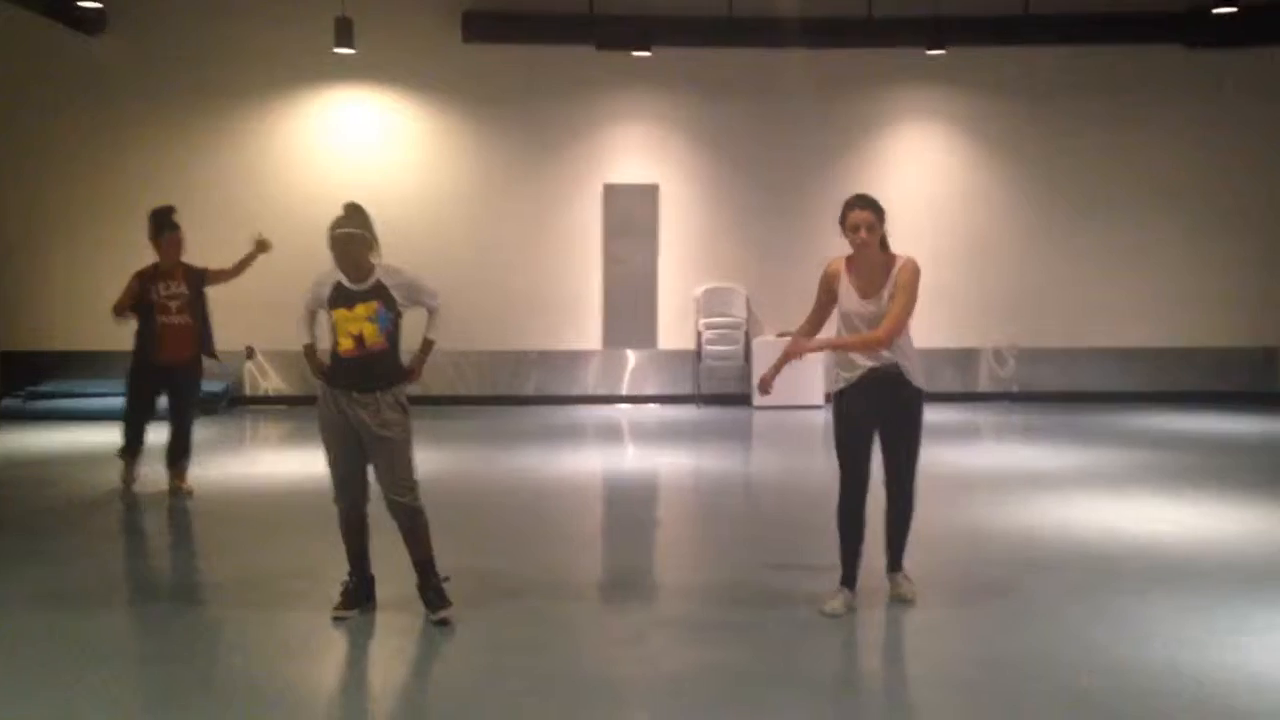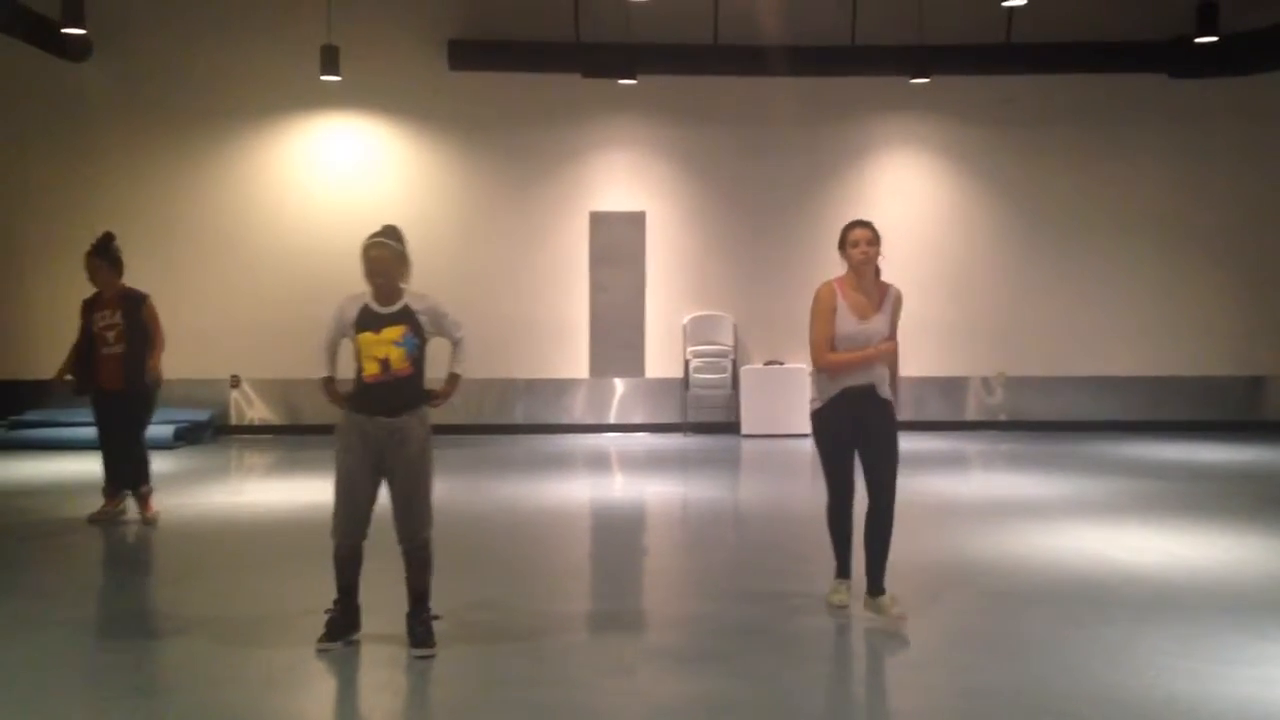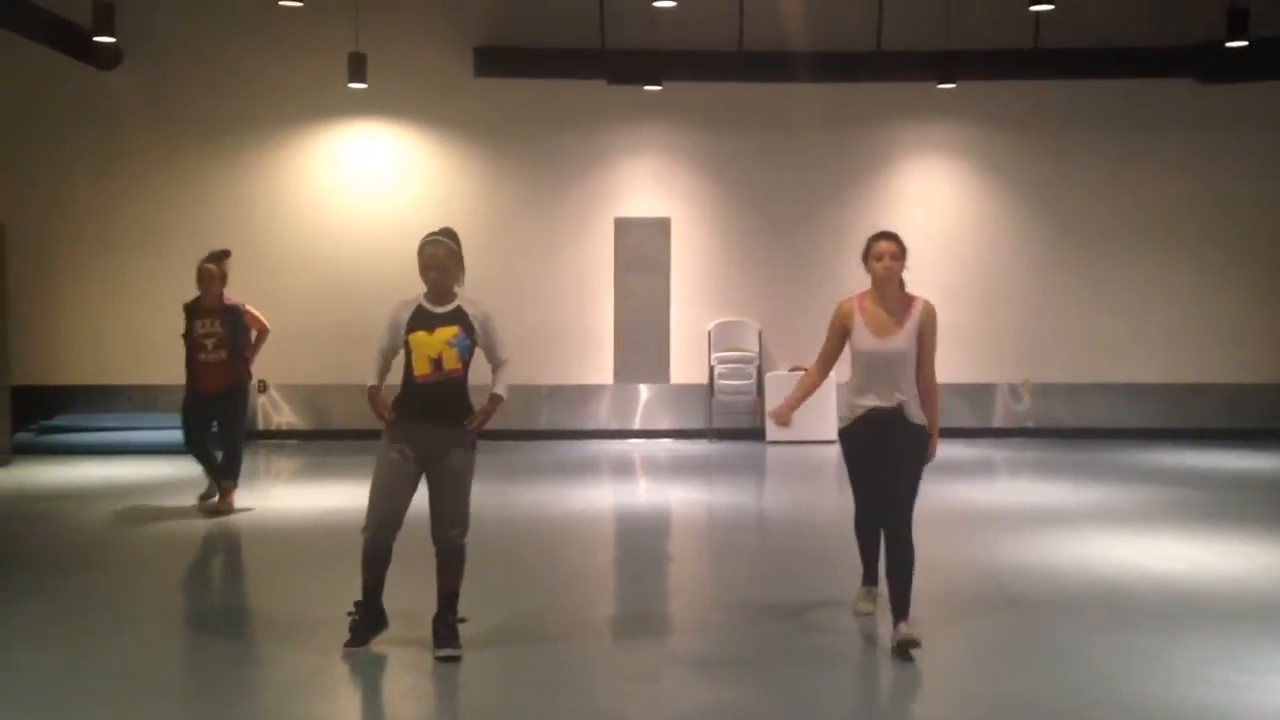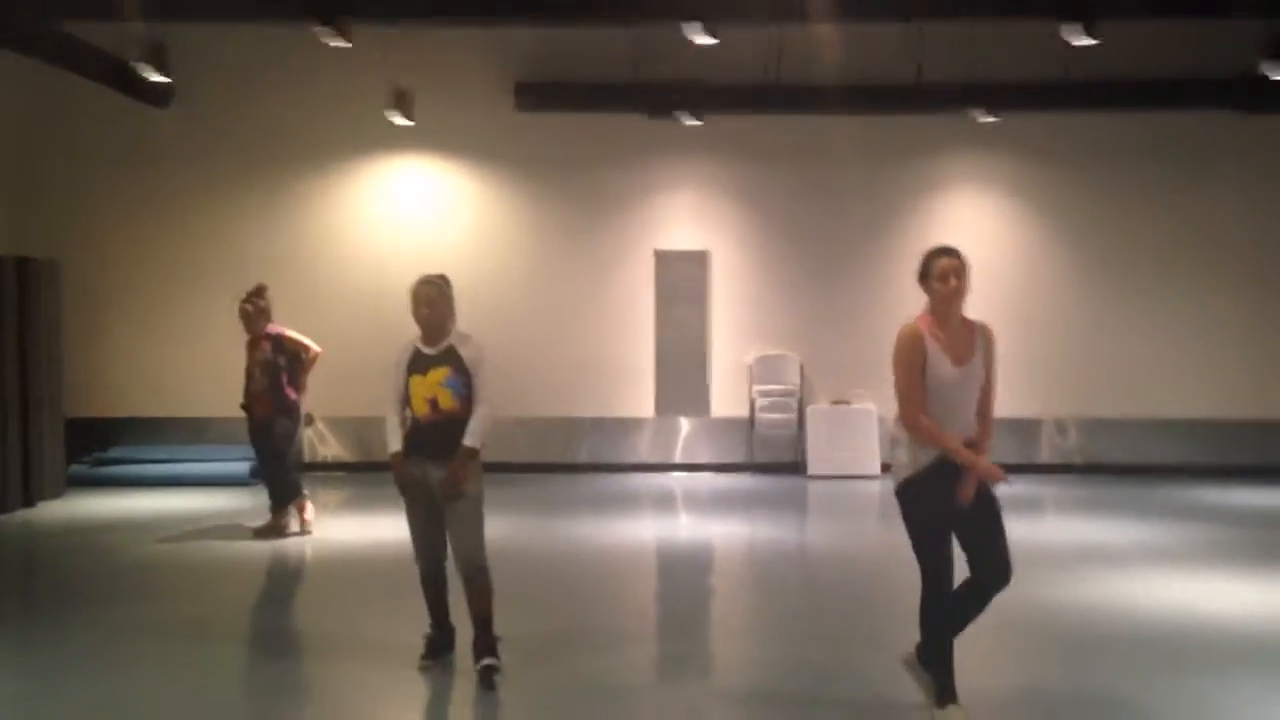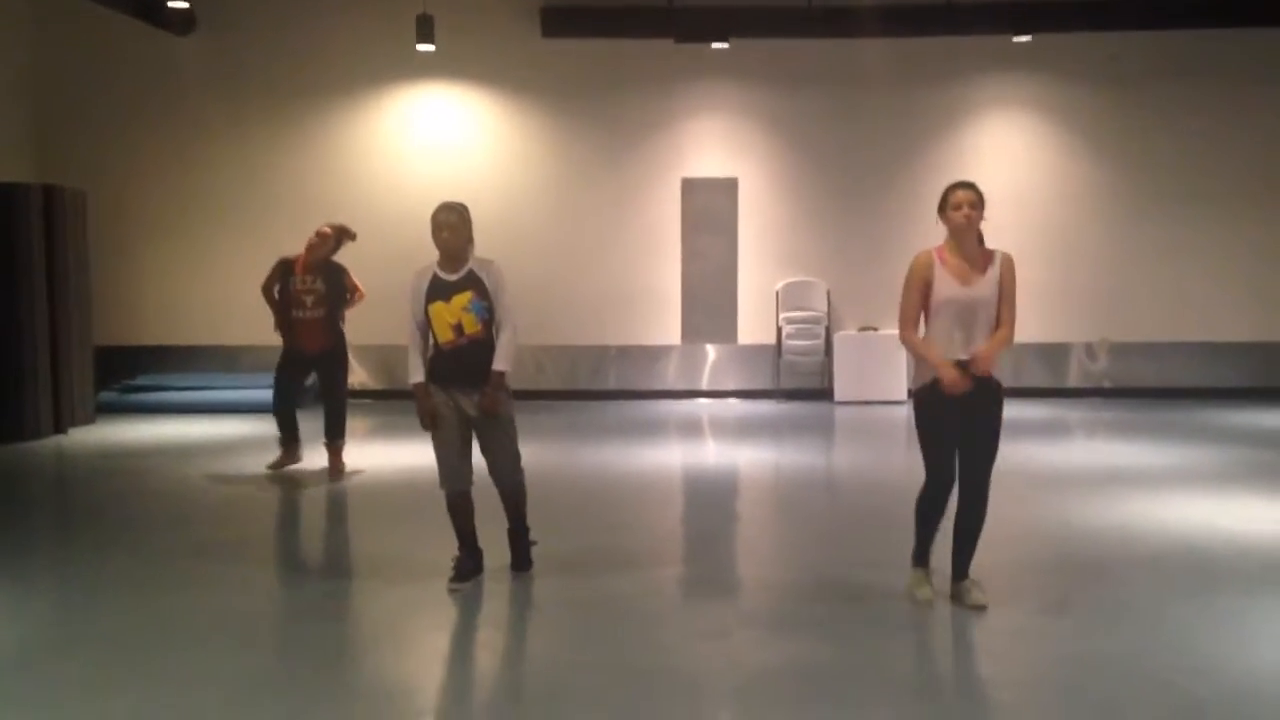
dt=1s
person 1, frame 1
left shoulder: (906, 269)
right shoulder: (834, 272)
left elbow: (886, 334)
right elbow: (812, 324)
left wrist: (822, 345)
right wrist: (775, 368)
left hip: (901, 385)
right hip: (854, 387)
left knee: (901, 486)
right knee: (853, 488)
left ankle: (896, 570)
right ankle: (847, 584)
person 1, frame 2
left shoulder: (892, 296)
right shoulder: (828, 294)
right elbow: (821, 359)
left wrist: (893, 384)
right wrist: (873, 354)
left hip: (876, 403)
right hip: (833, 405)
left knee: (883, 496)
right knee: (840, 496)
left ankle: (877, 590)
right ankle: (842, 577)
person 1, frame 3
left shoulder: (922, 312)
right shoulder: (848, 311)
left elbow: (926, 378)
right elbow: (821, 367)
left wrist: (934, 431)
right wrist: (788, 404)
left hip: (906, 425)
right hip: (860, 424)
left knee: (899, 521)
right knee: (868, 512)
left ankle: (901, 621)
right ankle: (869, 583)
person 1, frame 4
left shoulder: (982, 335)
right shoulder: (913, 336)
left elbow: (984, 413)
right elbow: (912, 418)
left wrist: (973, 471)
right wrist: (972, 460)
left hip: (965, 467)
right hip: (921, 473)
left knee: (995, 571)
right knee: (937, 583)
left ankle: (925, 654)
person 1, frame 5
left shoulder: (1002, 264)
right shoulder: (926, 263)
left elbow: (1005, 328)
right elbow: (908, 331)
left wrist: (988, 351)
right wrist: (940, 365)
left hip: (983, 385)
right hip: (936, 383)
left knee: (977, 485)
right knee: (940, 478)
left ankle: (961, 576)
right ankle: (920, 566)
person 2, frame 1
left shoulder: (397, 281)
right shoulder: (324, 286)
left elbow: (435, 305)
right elbow: (307, 315)
left wrist: (422, 355)
right wrist: (312, 357)
left hip: (384, 400)
right hip: (336, 401)
left knee: (402, 494)
right knee: (348, 498)
left ankle: (430, 583)
right ankle: (359, 584)
person 2, frame 2
left shoulder: (424, 309)
right shoulder: (350, 310)
left elbow: (458, 337)
right elbow: (330, 344)
left wrist: (451, 383)
right wrist: (329, 384)
left hip: (408, 426)
right hip: (359, 426)
left knee: (414, 528)
right knee: (348, 526)
left ankle: (420, 619)
right ankle: (345, 612)
person 2, frame 3
left shoulder: (475, 315)
right shoulder: (404, 312)
left elbow: (501, 363)
right elbow: (382, 357)
left wrist: (493, 403)
right wrist: (375, 393)
left hip: (454, 433)
right hip: (405, 429)
left knee: (451, 531)
right knee: (379, 522)
left ankle: (446, 622)
right ankle: (369, 611)
person 2, frame 4
left shoulder: (467, 348)
right shoulder: (406, 354)
left elbow: (480, 409)
right elbow: (396, 410)
left wrist: (463, 458)
right wrist: (397, 458)
left hip: (458, 463)
right hip: (417, 463)
left knee: (470, 553)
right knee: (428, 557)
left ankle: (485, 642)
right ankle: (440, 635)
person 2, frame 5
left shoulder: (489, 272)
right shoulder: (422, 280)
left elbow: (507, 329)
right elbow: (417, 339)
left wrist: (495, 385)
right wrist: (421, 394)
left hip: (486, 387)
right hip: (443, 391)
left knee: (507, 471)
right knee: (453, 479)
left ankle: (520, 544)
right ankle: (469, 557)
person 3, frame 1
left shoulder: (196, 276)
right shoulder: (143, 277)
left elbow: (232, 273)
right elbow: (119, 310)
left wrist: (254, 252)
right wrist: (129, 301)
left hip: (187, 362)
right hip: (150, 362)
left knee: (183, 420)
right knee: (137, 413)
left ankle: (178, 474)
right ankle: (130, 459)
person 3, frame 2
left shoulder: (139, 301)
right shoulder: (90, 306)
left elbow: (157, 336)
right elbow: (83, 342)
left wrist: (154, 362)
right wrist: (65, 369)
left hip: (136, 386)
right hip: (104, 388)
left knee: (132, 440)
right knee: (110, 443)
left ankle: (144, 498)
right ankle: (115, 498)
person 3, frame 3
left shoulder: (236, 310)
right shoulder: (190, 310)
left elbow: (264, 329)
left wrist: (248, 358)
right wrist: (193, 362)
left hip: (231, 386)
right hip: (199, 386)
left knee: (230, 440)
right knee: (193, 437)
left ankle: (227, 492)
right ankle: (215, 479)
person 3, frame 4
left shoulder: (279, 336)
right shoulder: (252, 343)
left elbow: (314, 351)
left wrist: (300, 382)
right wrist: (248, 405)
left hip: (282, 410)
right hip: (259, 415)
left knee: (281, 458)
right knee: (267, 467)
left ankle: (301, 502)
right ankle: (279, 516)
person 3, frame 5
left shoulder: (337, 272)
right shoulder: (286, 265)
left elbow: (359, 293)
right elbow: (267, 288)
left wrist: (342, 309)
right wrist: (280, 315)
left hip: (330, 347)
right hip: (296, 346)
left knee: (334, 400)
right knee: (282, 399)
left ankle: (335, 454)
right ankle: (290, 449)
